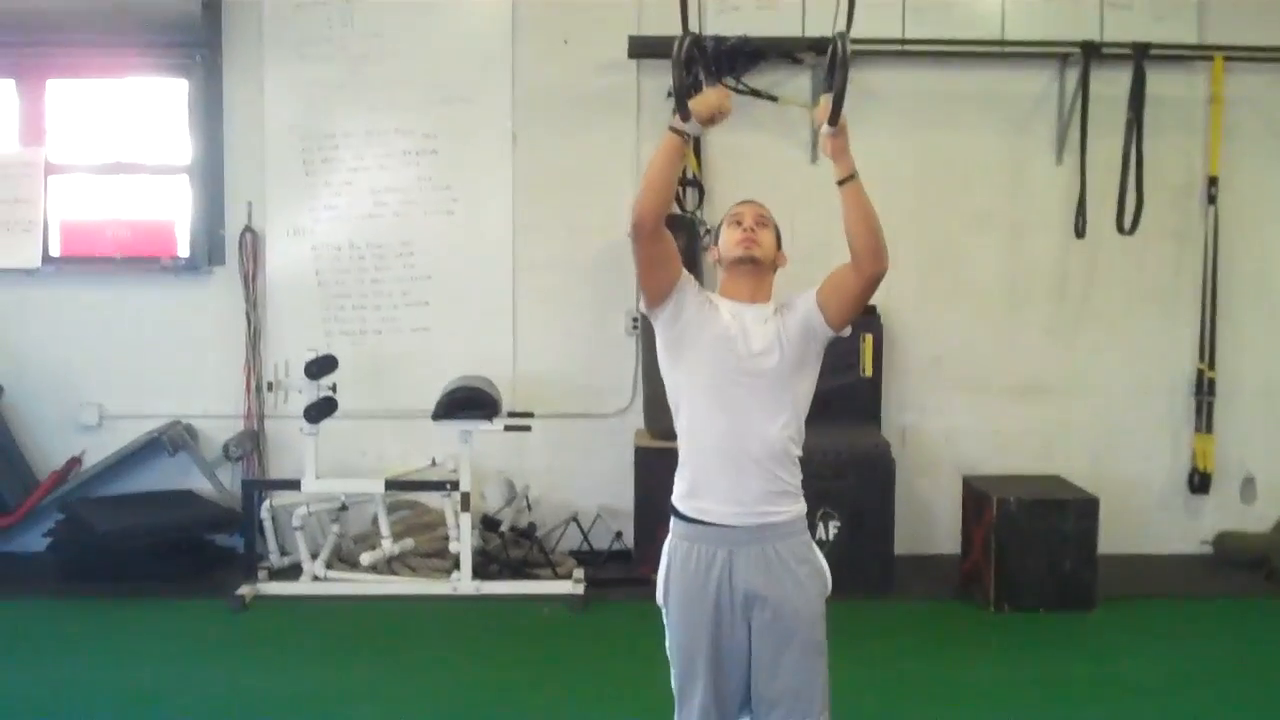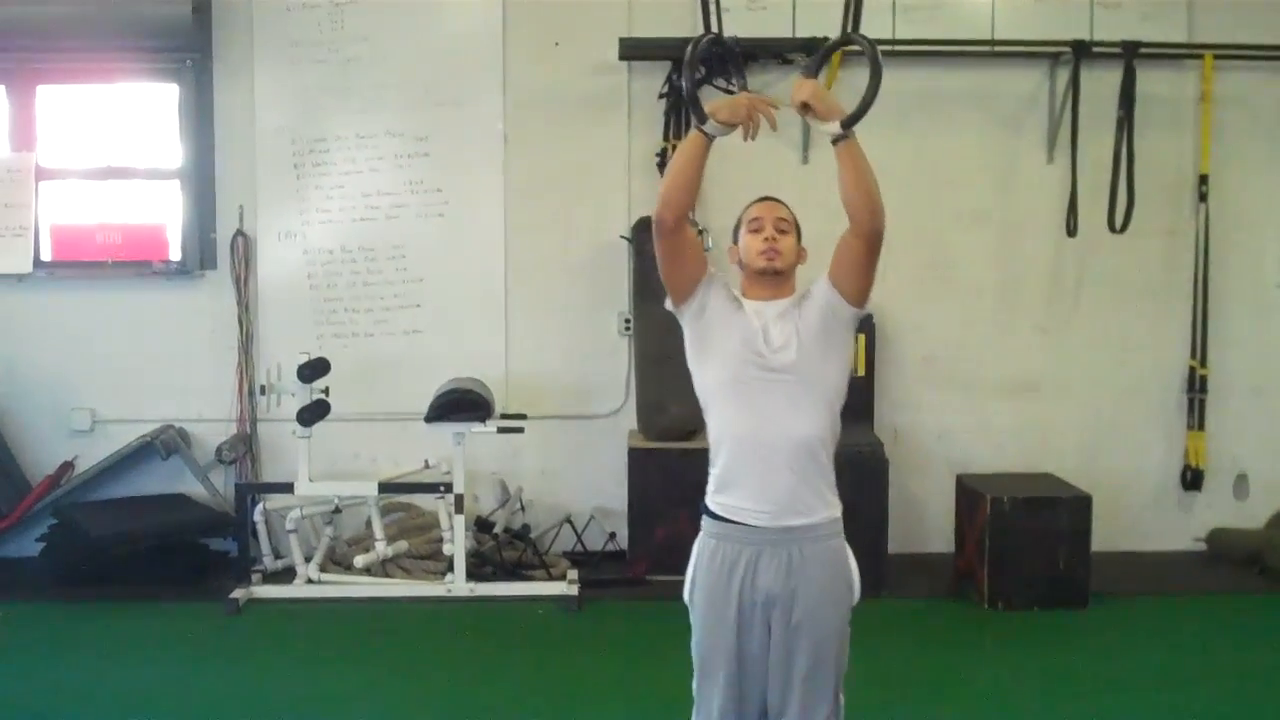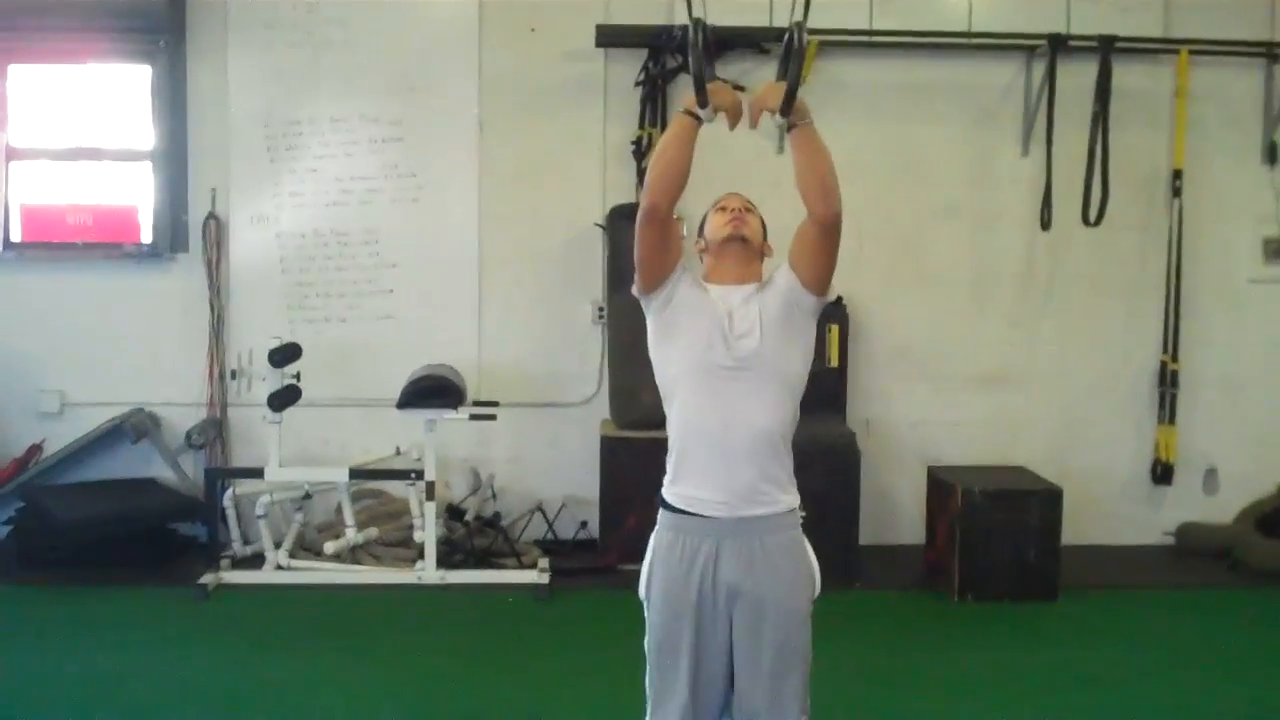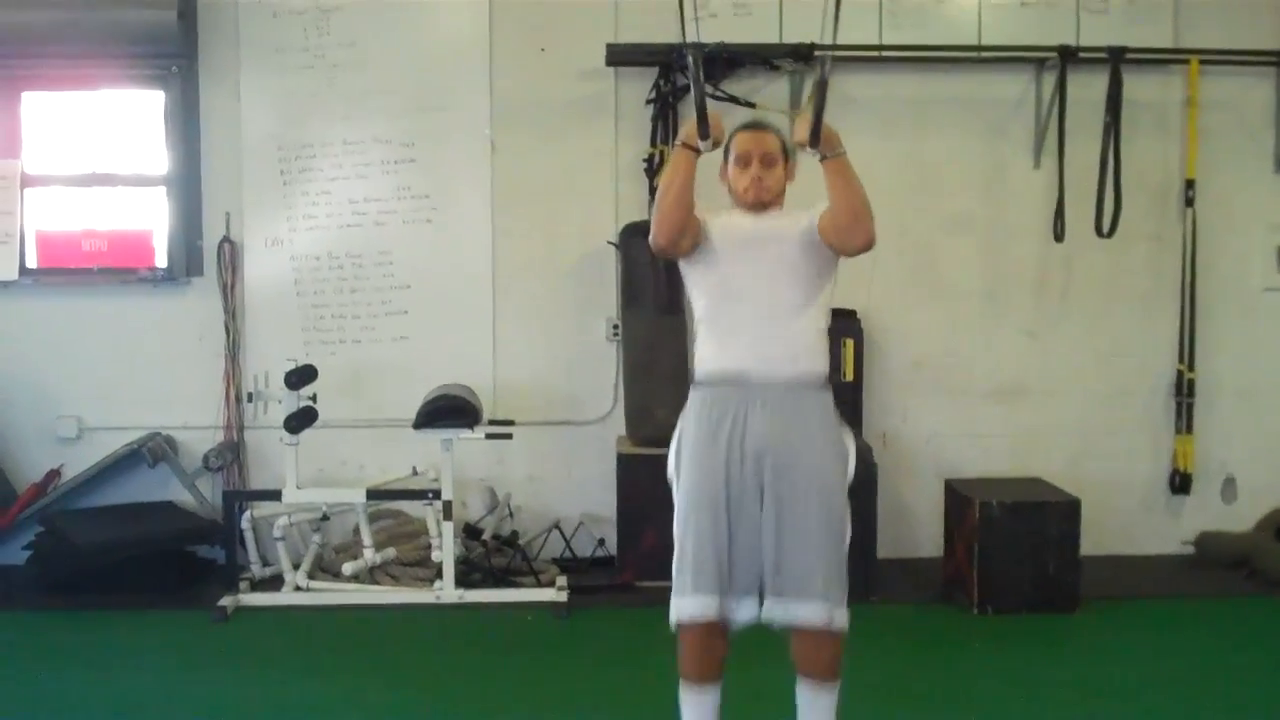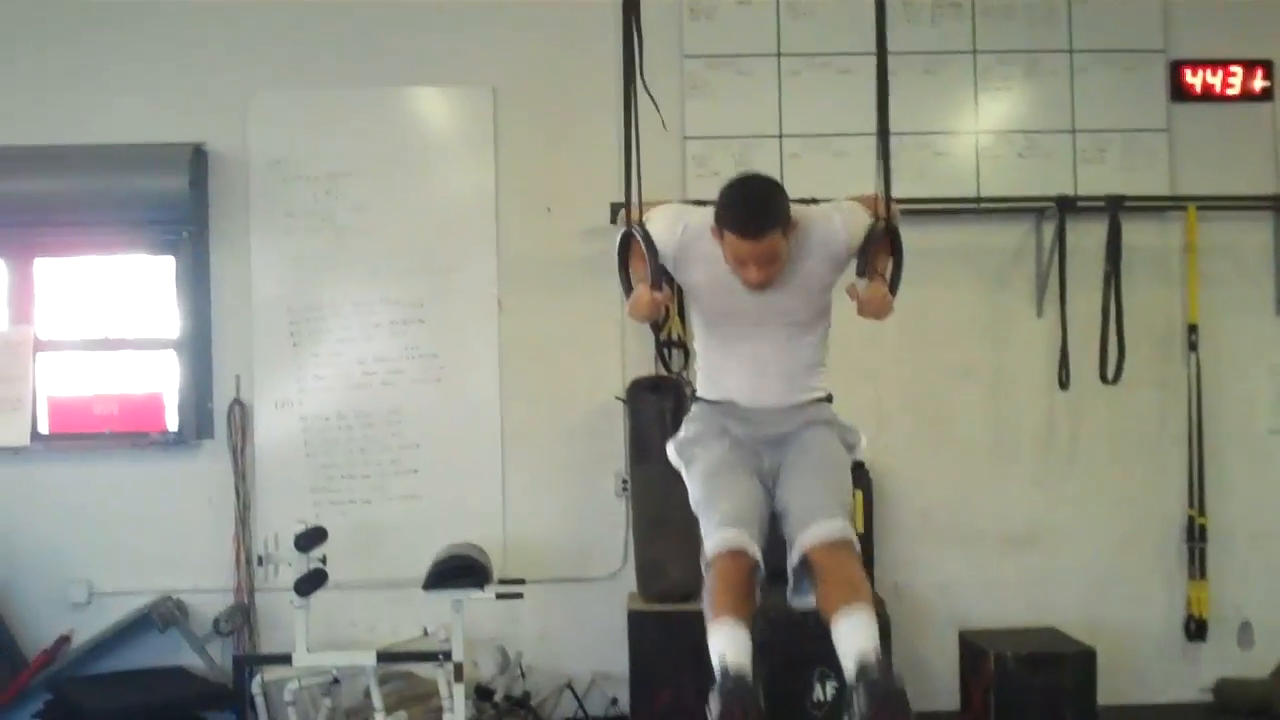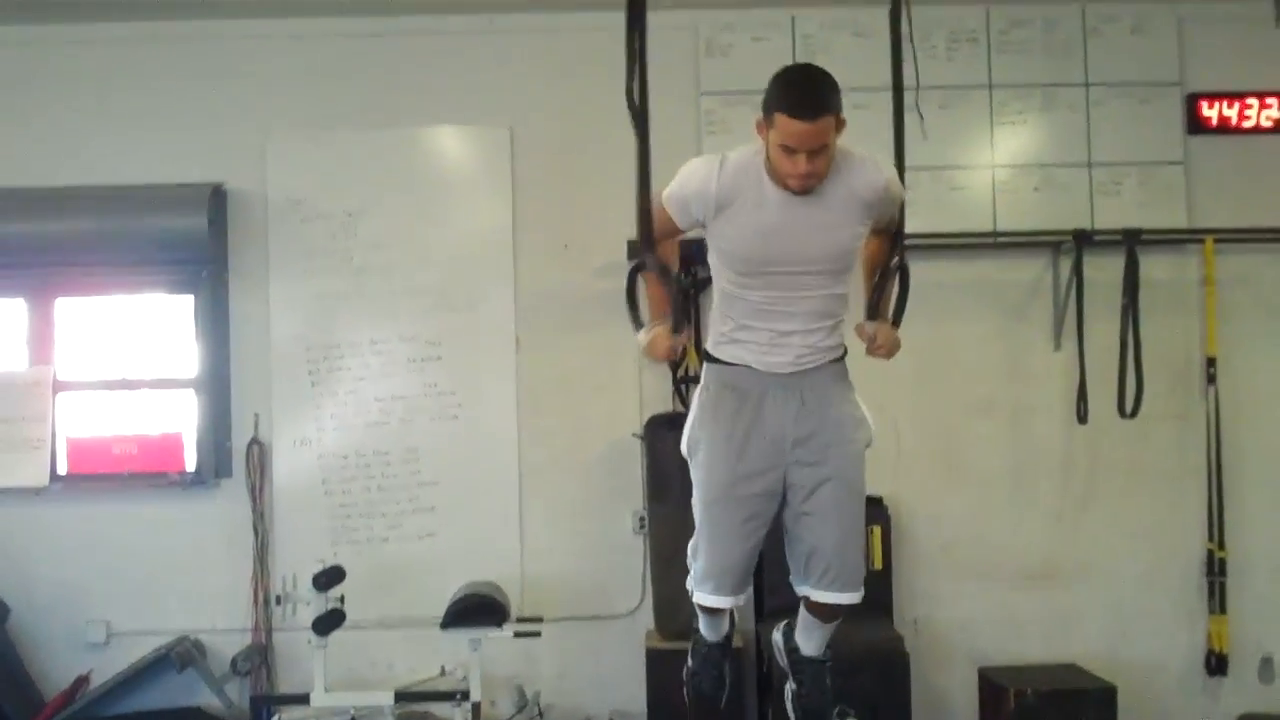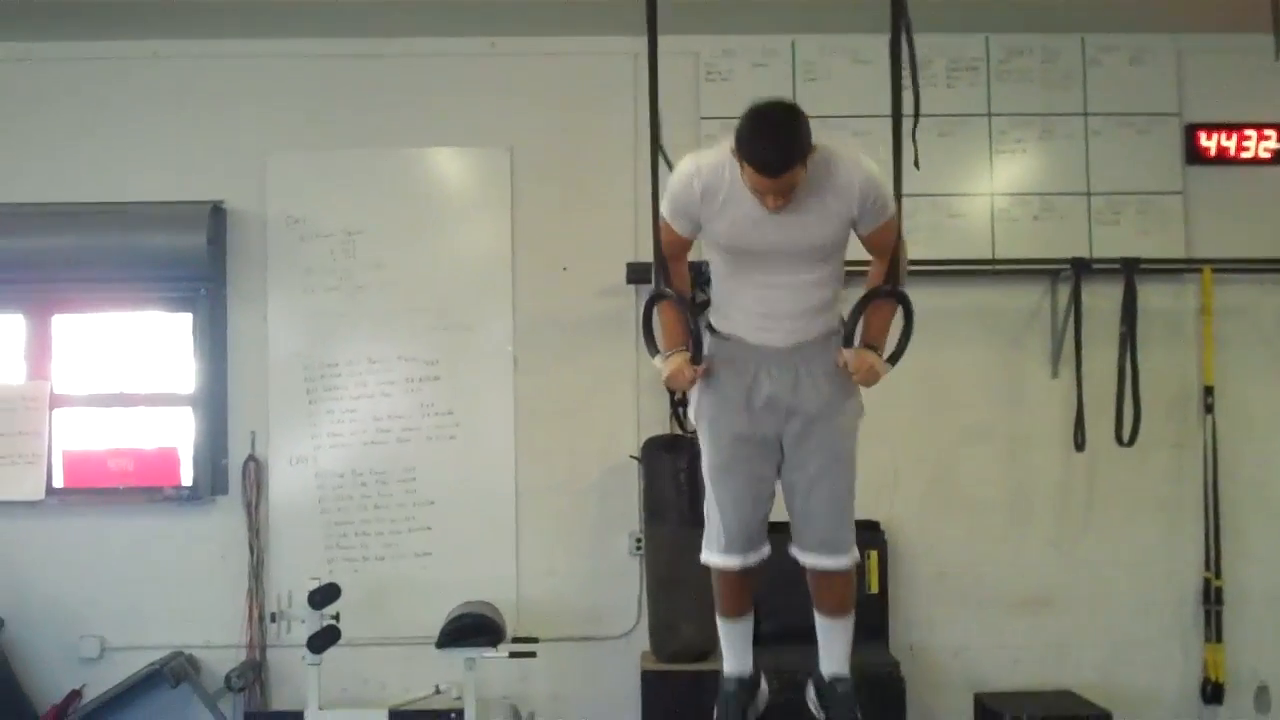
dt=0.7s
person 1, frame 1
left shoulder: (802, 322)
right shoulder: (682, 313)
left elbow: (871, 265)
right elbow: (645, 221)
left wrist: (842, 162)
right wrist: (685, 126)
left hip: (781, 540)
right hip: (699, 539)
person 1, frame 2
left shoulder: (827, 313)
right shoulder: (706, 311)
left elbow: (869, 225)
right elbow: (667, 218)
left wrist: (840, 126)
right wrist: (709, 125)
left hip: (813, 543)
right hip: (729, 541)
person 1, frame 3
left shoulder: (790, 301)
right shoulder: (672, 299)
left elbow: (826, 211)
right elbow: (655, 205)
left wrist: (797, 116)
right wrist: (694, 110)
left hip: (771, 536)
right hip: (686, 533)
person 1, frame 4
left shoulder: (811, 226)
right shoulder: (705, 229)
left elbow: (860, 235)
right elbow: (663, 236)
left wrist: (828, 146)
right wrist: (688, 144)
left hip: (802, 408)
right hip: (718, 407)
left knee: (818, 602)
right knee: (701, 601)
person 1, frame 5
left shoulder: (833, 231)
right shoulder: (679, 234)
left elbow: (878, 207)
right elbow: (638, 222)
left wrist: (878, 283)
right wrist: (642, 288)
left hip: (806, 418)
right hip: (721, 420)
left knee: (827, 537)
right knee: (731, 544)
person 1, frame 6
left shoulder: (872, 187)
right shoulder: (711, 181)
right elbow: (656, 234)
left wrist: (880, 315)
right wrist: (658, 319)
left hip: (825, 387)
right hip: (735, 386)
left knee: (837, 570)
right knee: (721, 566)
left ankle: (805, 650)
right ankle: (710, 637)
person 1, frame 7
left shoulder: (855, 180)
right shoulder: (697, 178)
left elbow: (888, 258)
right elbow: (670, 259)
left wrist: (872, 345)
right wrist: (675, 347)
left hip: (820, 362)
right hip: (733, 362)
left knee: (829, 541)
right knee: (732, 539)
